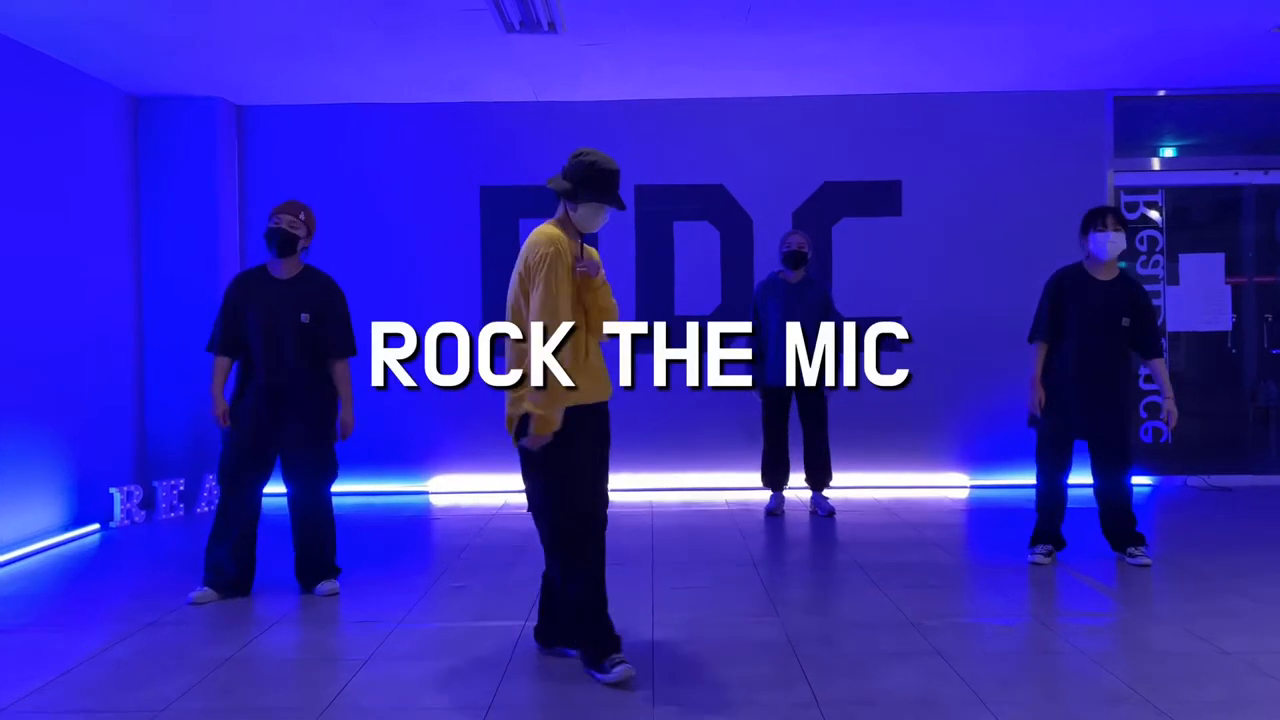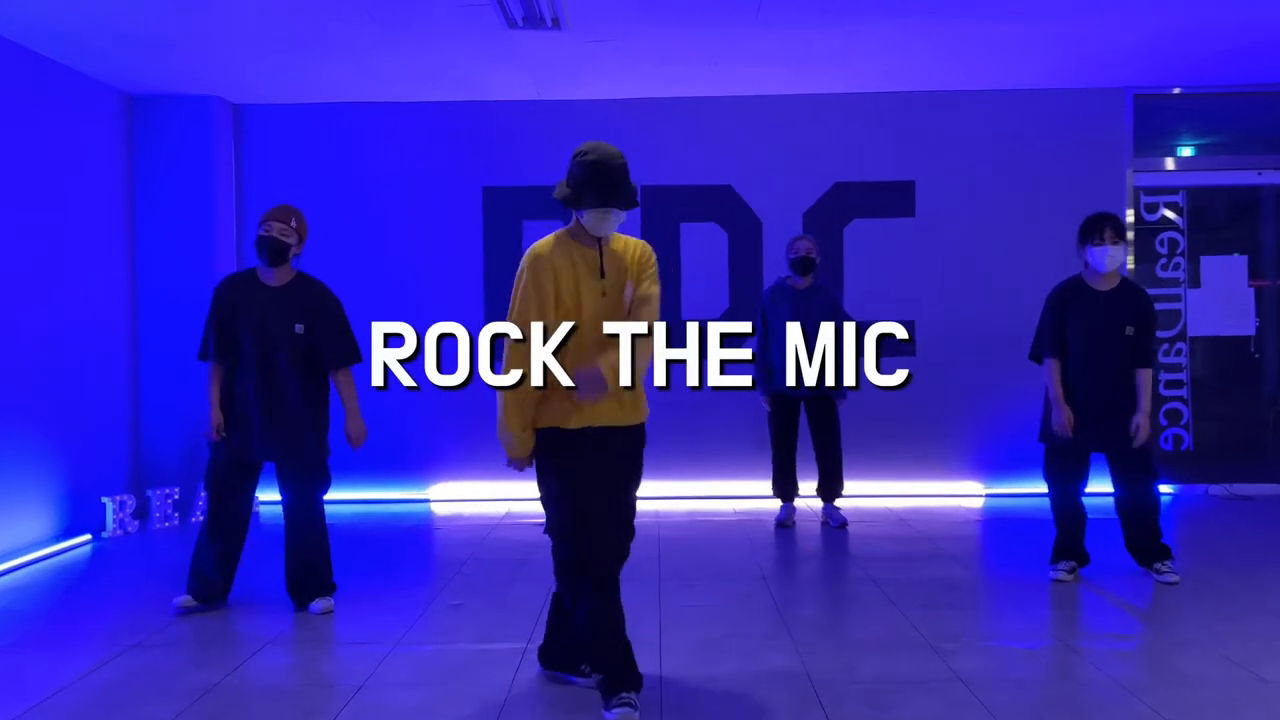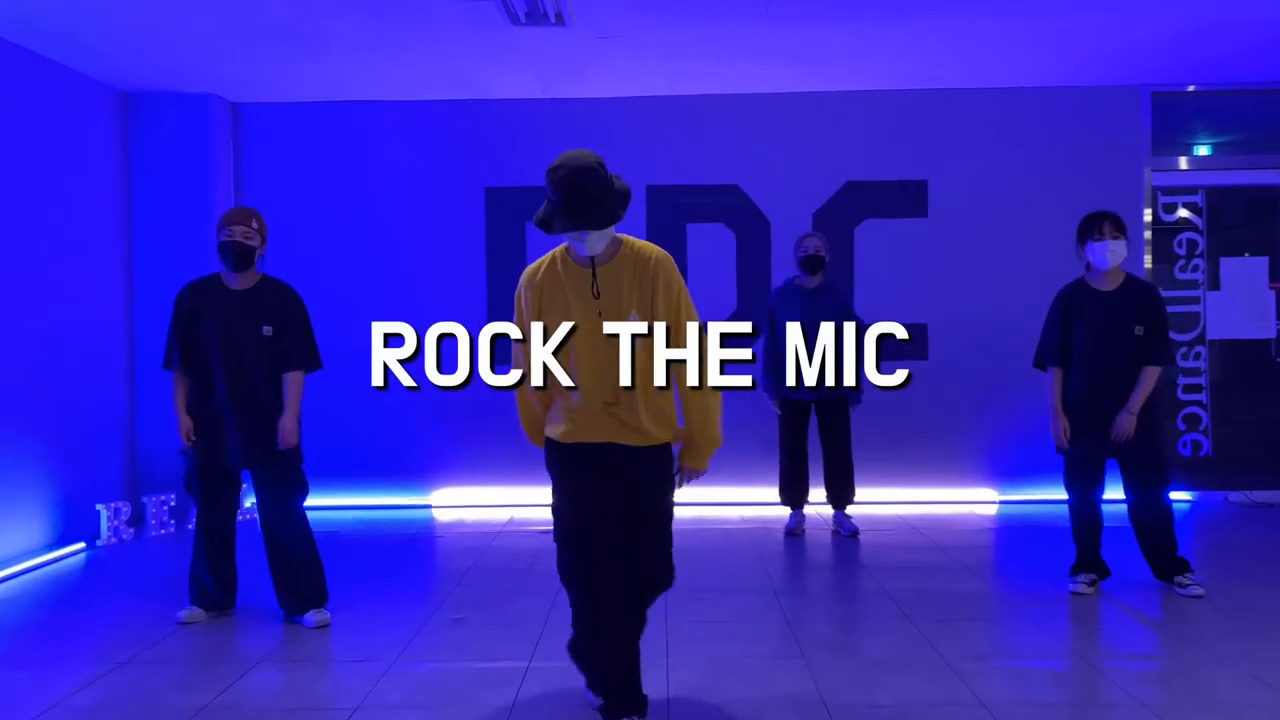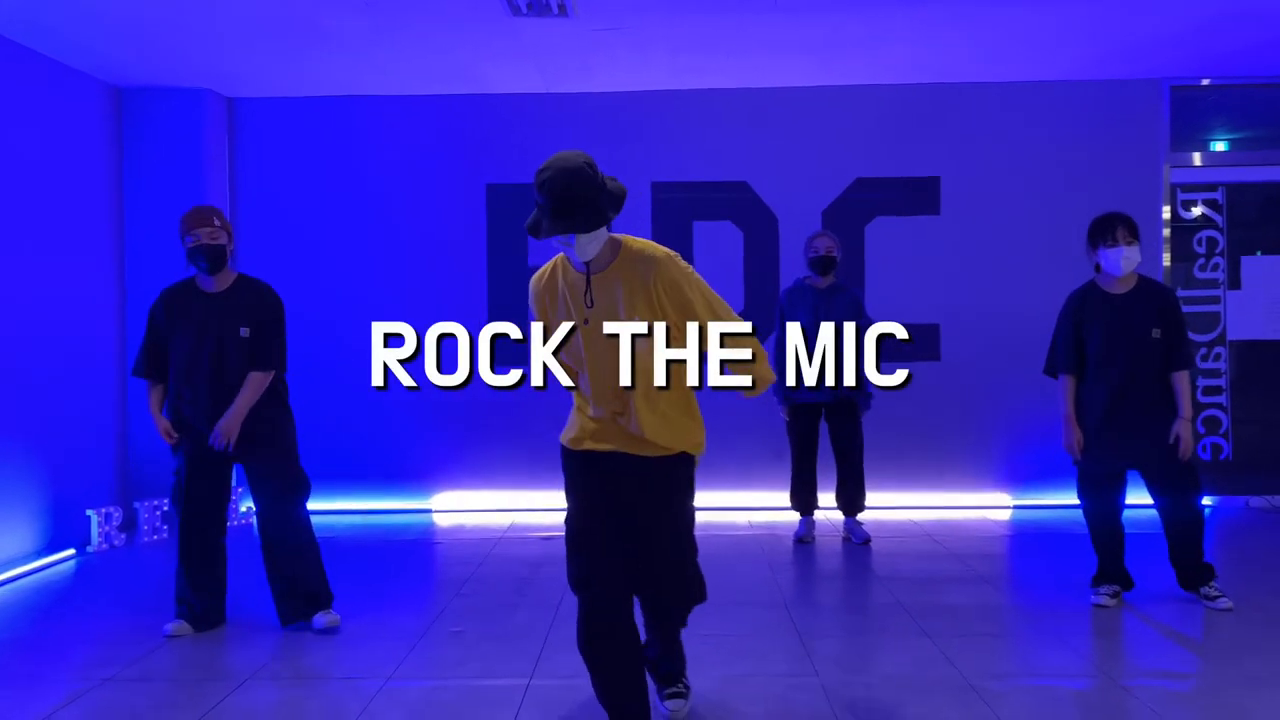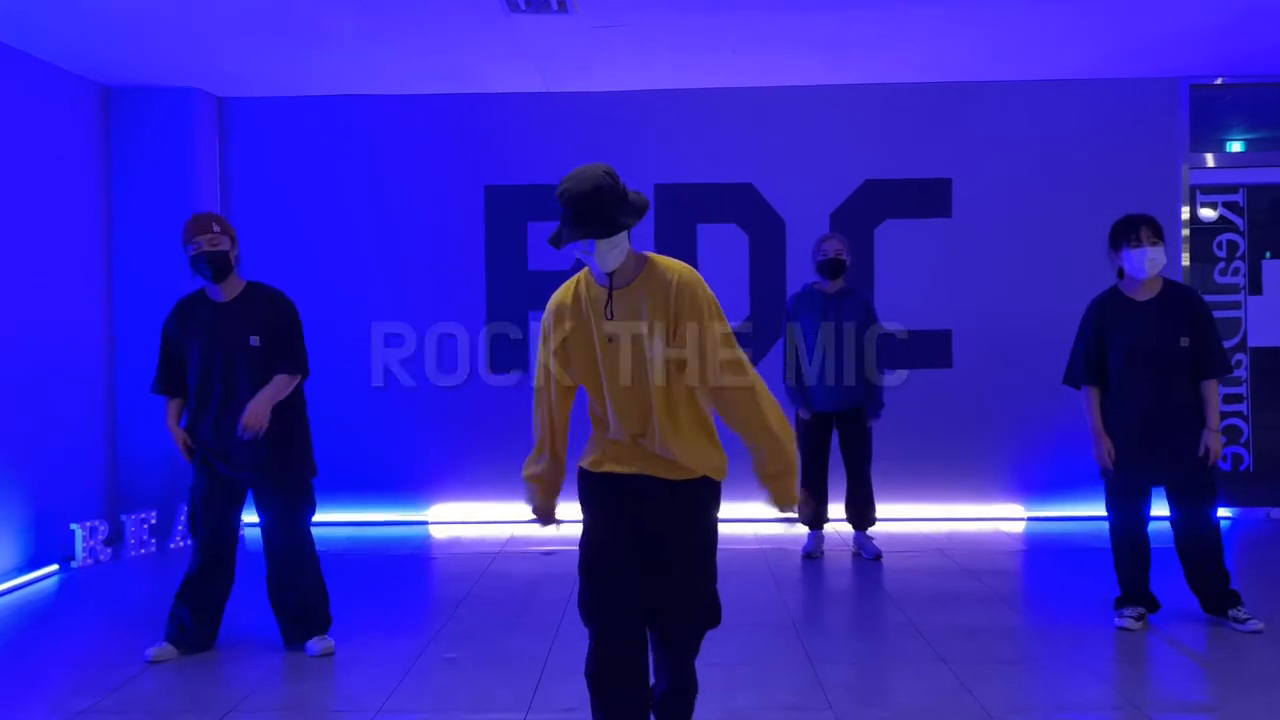
dt=0.3s
person 1, frame 1
left shoulder: (587, 255)
right shoulder: (549, 243)
left elbow: (609, 323)
right elbow: (546, 335)
left wrist: (594, 283)
right wrist: (545, 412)
left hip: (587, 407)
right hip: (550, 415)
left knee: (582, 526)
right knee: (574, 531)
left ankle: (559, 628)
right ankle: (599, 644)
person 1, frame 2
left shoulder: (638, 254)
right shoulder: (544, 258)
left elbow: (645, 332)
right elbow: (522, 351)
left wrist: (607, 371)
right wrist: (517, 435)
left hip: (623, 427)
right hip: (564, 431)
left knee: (606, 551)
right knee: (590, 558)
left ankle: (564, 653)
person 1, frame 3
left shoulder: (653, 266)
right shoulder: (537, 281)
left elbow: (691, 360)
right elbow: (532, 372)
left wrist: (698, 446)
right wrist: (544, 434)
left hip: (647, 446)
right hip: (575, 449)
left knee: (646, 574)
right knee: (591, 585)
left ankle: (601, 661)
person 1, frame 4
left shoulder: (657, 266)
right shoulder: (545, 286)
left elbow: (722, 328)
left wrist: (756, 374)
left hip: (664, 451)
right hip: (589, 453)
left knee: (669, 585)
right knee: (600, 601)
left ankle: (667, 669)
person 1, frame 5
left shoulder: (681, 284)
right shoulder: (565, 306)
left elbow: (734, 383)
right elbow: (552, 397)
left wrist: (777, 469)
right wrist: (543, 480)
left hip: (687, 475)
right hip: (610, 480)
left knee: (683, 620)
right knee: (612, 632)
person 2, frame 1
left shoulder: (323, 290)
right shoulder: (244, 286)
left elbow: (337, 355)
right elbow: (226, 347)
left wrist: (344, 406)
right wrist: (217, 393)
left hip: (308, 412)
right hip: (252, 409)
left knee: (310, 494)
right knee: (237, 493)
left ankle: (318, 574)
right ankle: (223, 579)
person 2, frame 2
left shoulder: (318, 297)
right shoulder: (231, 291)
left elbow: (339, 363)
right elbow: (217, 356)
left wrist: (352, 415)
right wrist: (214, 406)
left hip: (299, 420)
right hip: (240, 416)
left knee: (304, 504)
right knee: (224, 501)
left ankle: (313, 590)
right ankle: (205, 588)
person 2, frame 3
left shoulder: (284, 299)
right shoulder: (193, 297)
left elbow: (295, 366)
right elbow: (181, 364)
left wrist: (290, 417)
right wrist: (181, 411)
left hip: (270, 426)
right hip: (211, 424)
left knee: (284, 511)
right knee: (212, 511)
left ankle: (306, 601)
right ankle: (210, 598)
person 2, frame 4
left shoulder: (261, 298)
right shoulder: (170, 303)
left elbow: (266, 367)
right elbow: (155, 368)
left wrist: (235, 416)
right wrist: (157, 412)
left hip: (262, 426)
right hip: (196, 430)
left knee: (284, 512)
right knee: (197, 521)
left ankle: (311, 604)
right ankle: (197, 612)
person 2, frame 5
left shoulder: (273, 305)
right shoulder: (183, 316)
left elbow: (292, 369)
right elbow: (175, 382)
left wrist: (263, 401)
right wrist: (175, 424)
left hip: (277, 444)
right hip: (214, 447)
left knee: (288, 535)
right knee: (209, 539)
left ankle: (309, 627)
right ankle: (186, 634)
person 3, frame 1
left shoulder: (1133, 291)
right shoulder: (1063, 282)
left elbow: (1151, 348)
right elbow: (1042, 337)
left wrist: (1167, 394)
right wrist: (1035, 382)
left hip: (1109, 396)
right hip: (1059, 393)
left knee: (1114, 470)
right knee: (1051, 469)
left ankle: (1125, 539)
right ankle: (1046, 539)
person 3, frame 2
left shoulder: (1137, 299)
right shoulder: (1064, 295)
left elbow: (1144, 361)
right elbow: (1050, 355)
left wrist: (1144, 410)
right wrist: (1058, 403)
left hip: (1122, 409)
right hip: (1072, 408)
left knee: (1139, 482)
right knee: (1064, 483)
left ankle: (1153, 555)
right ankle: (1069, 555)
person 3, frame 3
left shoulder: (1146, 296)
right shoulder: (1069, 299)
left elbow: (1154, 361)
right elbow: (1055, 362)
left wrist: (1132, 409)
right wrist: (1057, 412)
left hip: (1134, 414)
right hip: (1082, 416)
left knee: (1150, 492)
right knee: (1083, 494)
left ankle: (1172, 567)
right ankle: (1088, 567)
person 3, frame 4
left shoulder: (1161, 298)
right shoulder: (1080, 303)
left elbow: (1179, 364)
right elbow: (1066, 369)
left wrist: (1184, 417)
right wrist: (1070, 421)
left hip: (1157, 421)
right hip: (1099, 424)
left knee: (1182, 498)
right knee: (1100, 504)
left ankle: (1199, 577)
right ankle: (1111, 578)
person 3, frame 5
left shoulder: (1188, 304)
right shoulder: (1102, 310)
left elbow: (1209, 372)
right elbow: (1089, 379)
left wrist: (1213, 426)
right wrist: (1098, 433)
left hip: (1185, 433)
right hip: (1125, 437)
left knee: (1198, 518)
right knee: (1127, 521)
left ankle: (1222, 600)
right ankle: (1135, 600)
person 4, frame 1
left shoulder: (818, 292)
right shoulder: (765, 290)
right elbow: (756, 336)
right wrist: (756, 377)
right hip: (774, 379)
left knee: (816, 436)
right knee: (774, 437)
left ankle: (817, 494)
right ankle: (776, 494)
person 4, frame 2
left shoulder: (827, 298)
right shoulder: (772, 296)
right elbow: (763, 343)
left wrist: (839, 387)
right wrist: (764, 385)
left hip: (820, 386)
right hip: (782, 387)
left knee: (828, 445)
right knee: (783, 446)
left ankle: (829, 504)
right ankle: (787, 504)
person 4, frame 3
left shoulder: (838, 298)
right shoulder: (781, 296)
right elbow: (772, 346)
left wrist: (853, 392)
right wrist: (772, 389)
left hip: (832, 390)
right hip: (792, 390)
left knee: (838, 452)
right knee: (792, 453)
left ankle: (840, 512)
right ankle: (796, 512)
person 4, frame 4
left shoulder: (850, 298)
right shoulder: (790, 297)
right elbow: (781, 349)
left wrist: (863, 395)
right wrist: (782, 394)
left hip: (842, 394)
right hip: (801, 395)
left knee: (850, 457)
right knee: (803, 458)
left ankle: (850, 519)
right ankle: (806, 519)
person 4, frame 5
left shoulder: (861, 304)
right shoulder: (799, 303)
left elbow: (873, 358)
right elbow: (789, 356)
left wrist: (875, 404)
right wrist: (797, 399)
left hip: (854, 404)
right hip: (813, 404)
left knee: (859, 469)
right knee: (813, 471)
left ankle: (861, 534)
right ankle: (815, 533)
